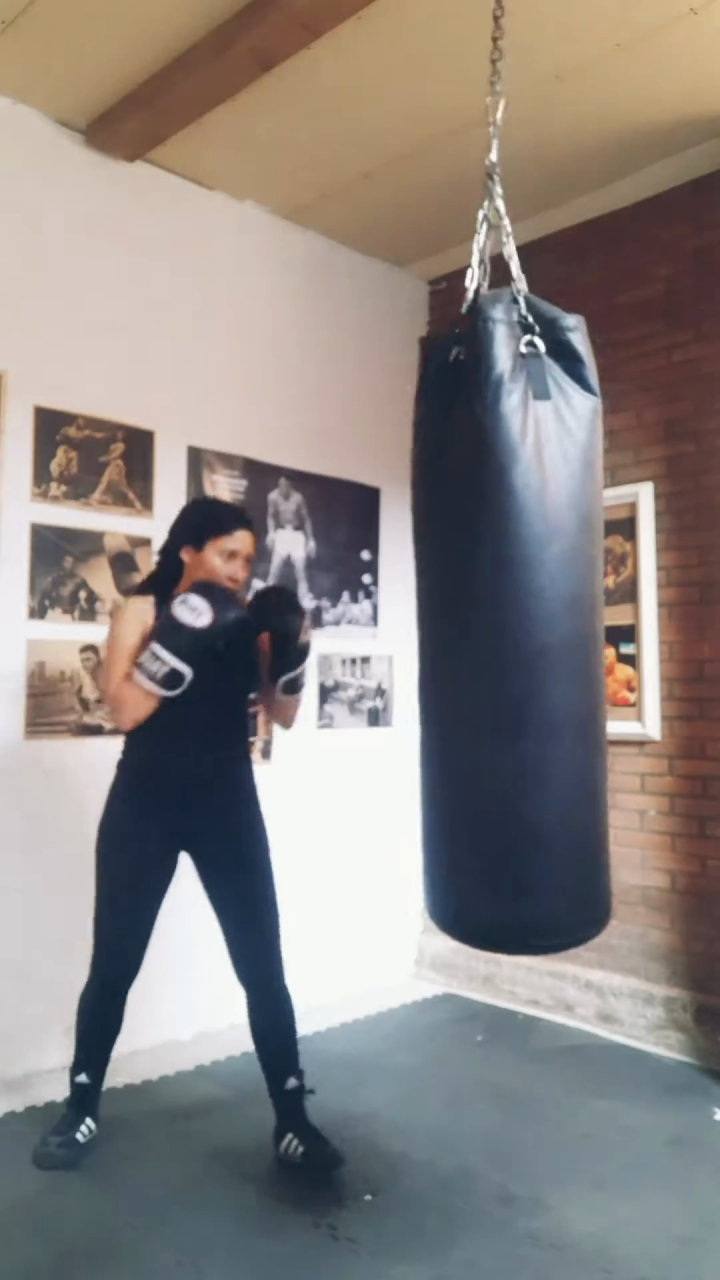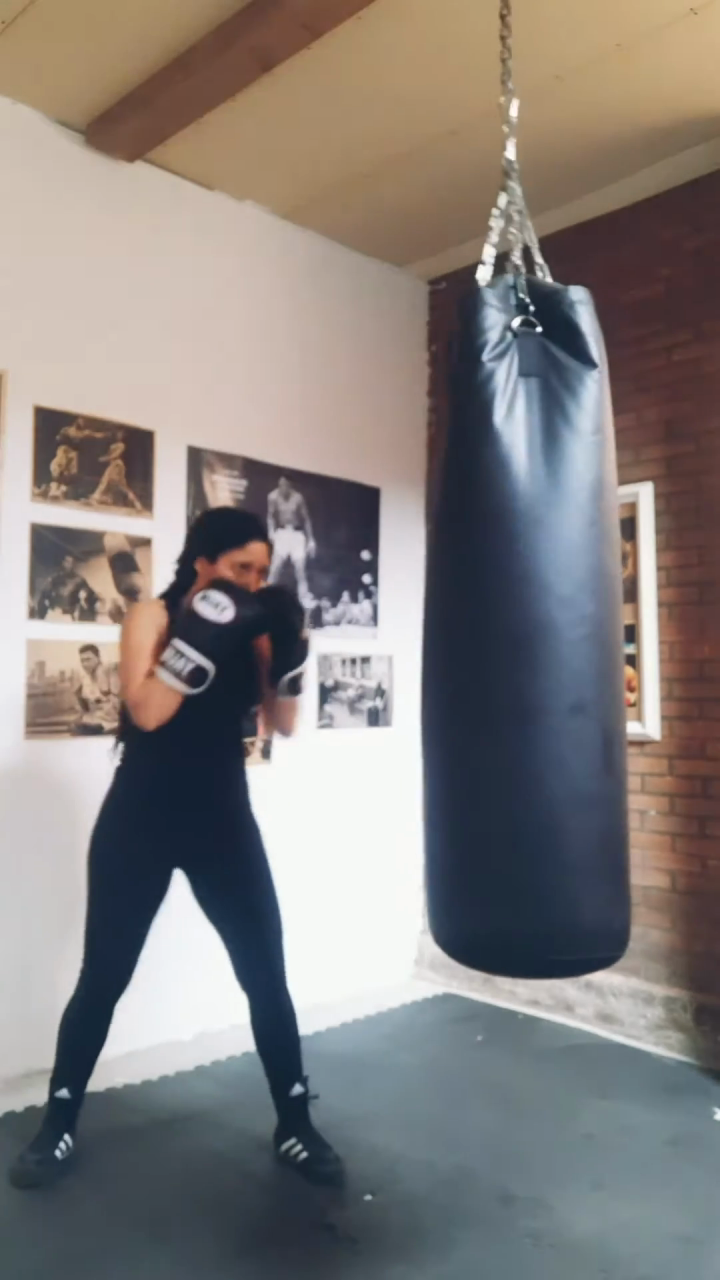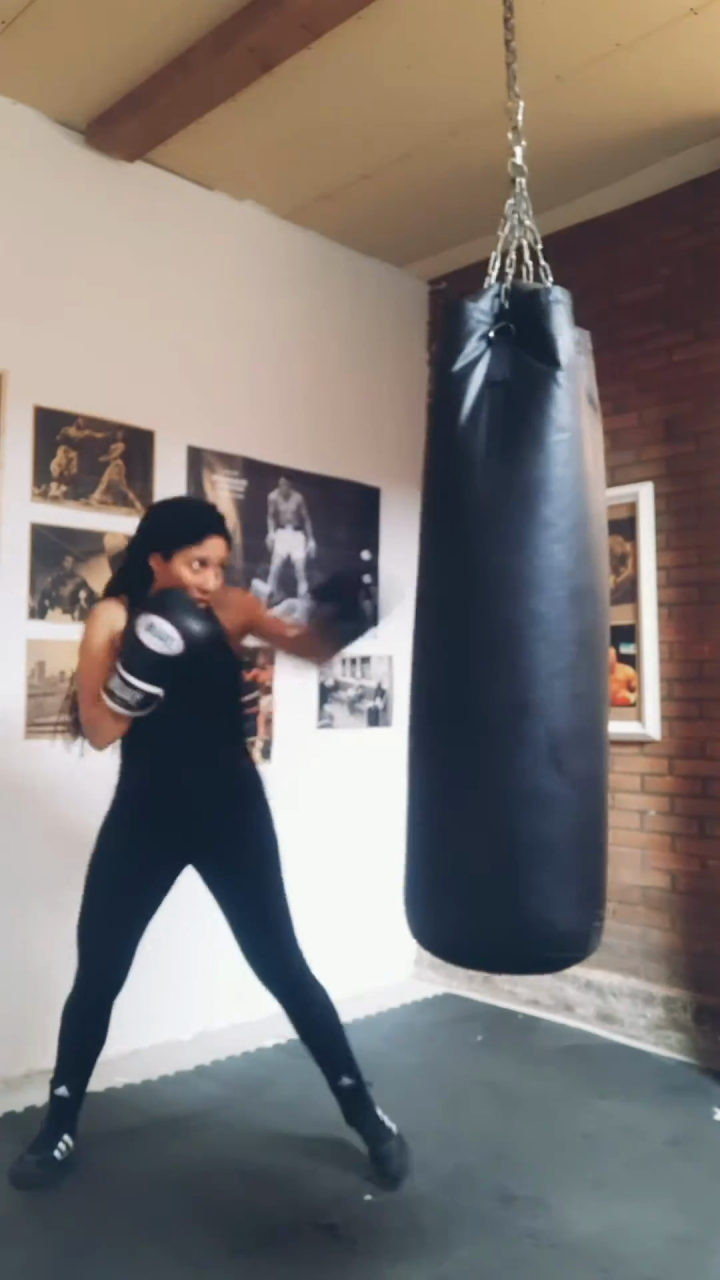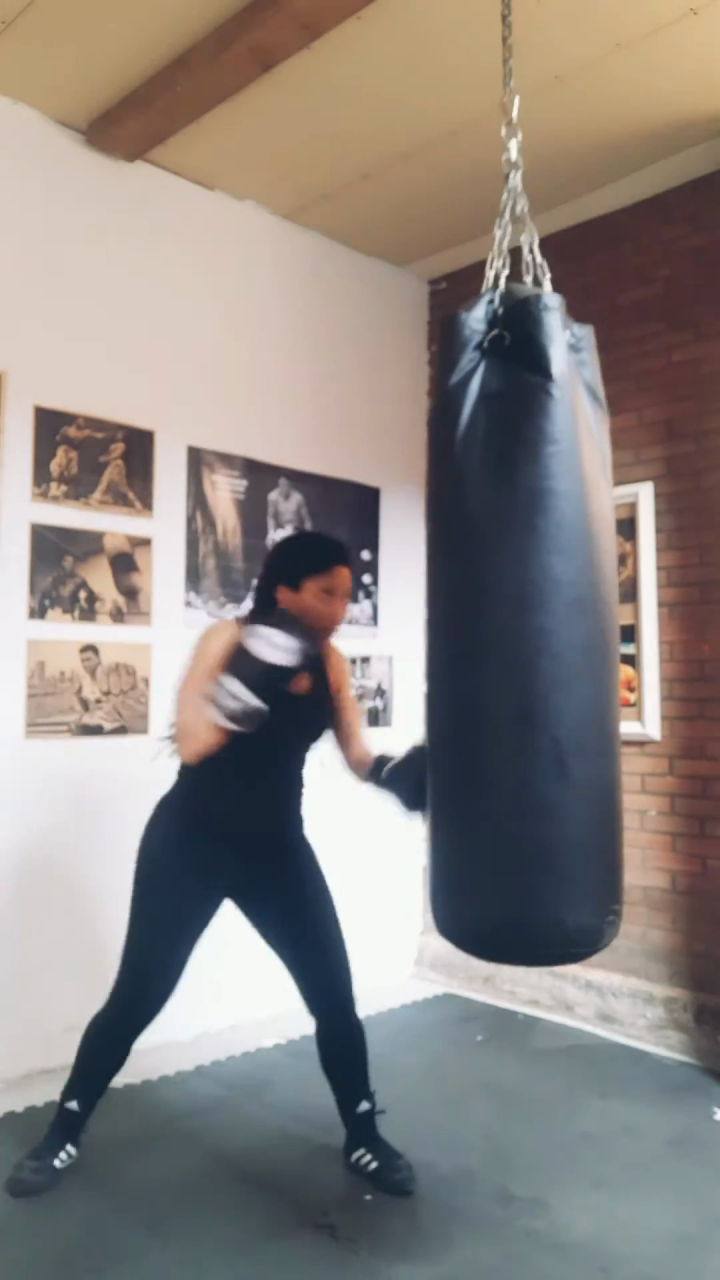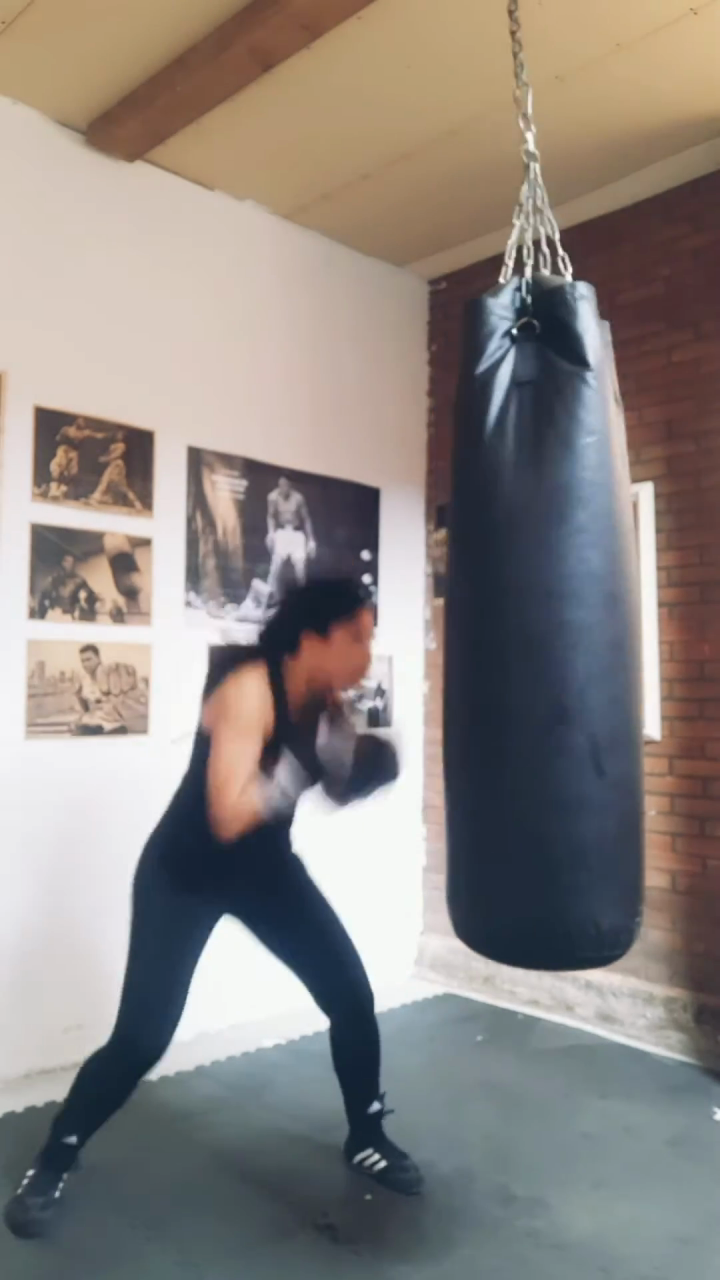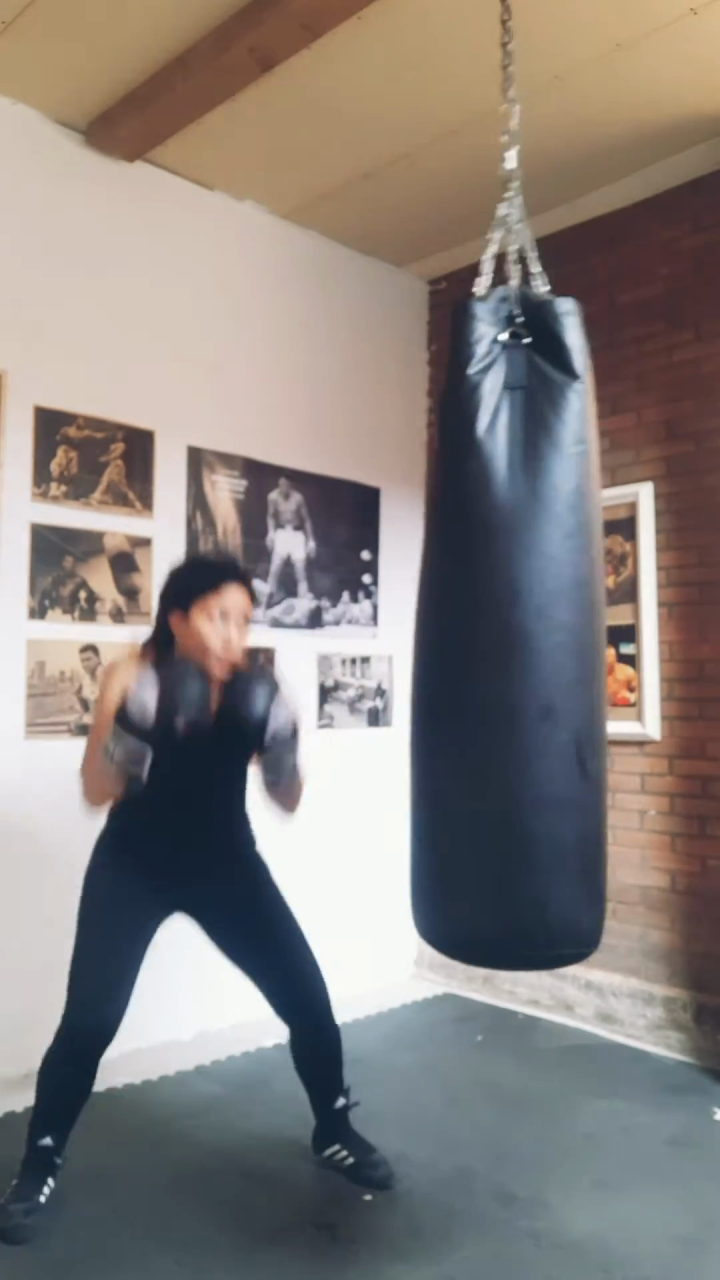
dt=0.5s
person 1, frame 1
left shoulder: (248, 618)
right shoulder: (140, 612)
left elbow: (286, 715)
right elbow: (125, 712)
left wrist: (290, 647)
right wrist: (182, 637)
left hip: (228, 805)
right hip: (145, 807)
left knee: (262, 964)
right knee: (113, 965)
left ankle: (291, 1120)
right ankle: (81, 1110)
person 1, frame 2
left shoulder: (254, 628)
right shoulder: (153, 617)
left elbow: (283, 725)
right elbow: (147, 712)
left wrist: (290, 651)
right wrist: (203, 637)
left hip: (222, 816)
right hip: (141, 818)
left knee: (265, 973)
right knee: (104, 977)
left ankle: (294, 1126)
right ankle: (59, 1124)
person 1, frame 3
left shoulder: (228, 609)
right shoulder: (114, 617)
left elbow: (309, 646)
right elbow: (98, 731)
left wrist: (331, 630)
right wrist: (145, 656)
left hip: (231, 811)
right hip: (144, 815)
left knee: (280, 966)
right knee: (97, 974)
left ankle: (361, 1110)
right ankle: (59, 1127)
person 1, frame 4
left shoulder: (328, 660)
right shoulder: (226, 640)
left elbow: (358, 753)
right elbow: (189, 744)
left wrist: (398, 772)
left hip: (275, 846)
right hip: (187, 840)
left knee: (334, 998)
right knee: (137, 997)
left ankle: (363, 1134)
right ankle: (65, 1135)
person 1, frame 5
left shoulder: (324, 698)
right shoulder: (248, 689)
right elbow: (230, 817)
left wrist: (349, 769)
right wrist: (312, 764)
left hip: (267, 867)
right hip: (183, 874)
left knee: (352, 996)
right knee: (142, 1038)
left ankle: (367, 1138)
right ankle: (54, 1162)
person 1, frame 6
left shoulder: (255, 685)
right shoulder: (132, 675)
left elbow: (288, 800)
right elbow: (96, 792)
left wrist: (278, 741)
right wrist: (137, 726)
left hip: (225, 865)
right hip: (132, 867)
left knee: (308, 1001)
right knee: (89, 1022)
left ankle: (334, 1131)
